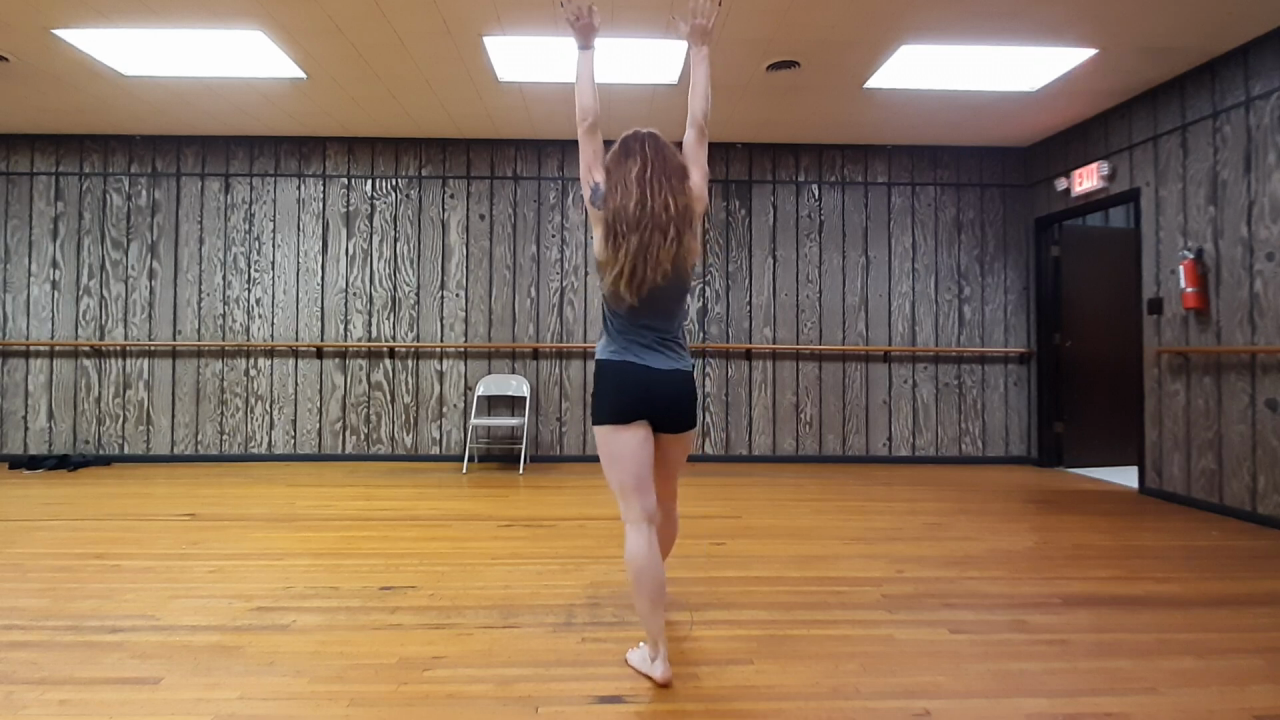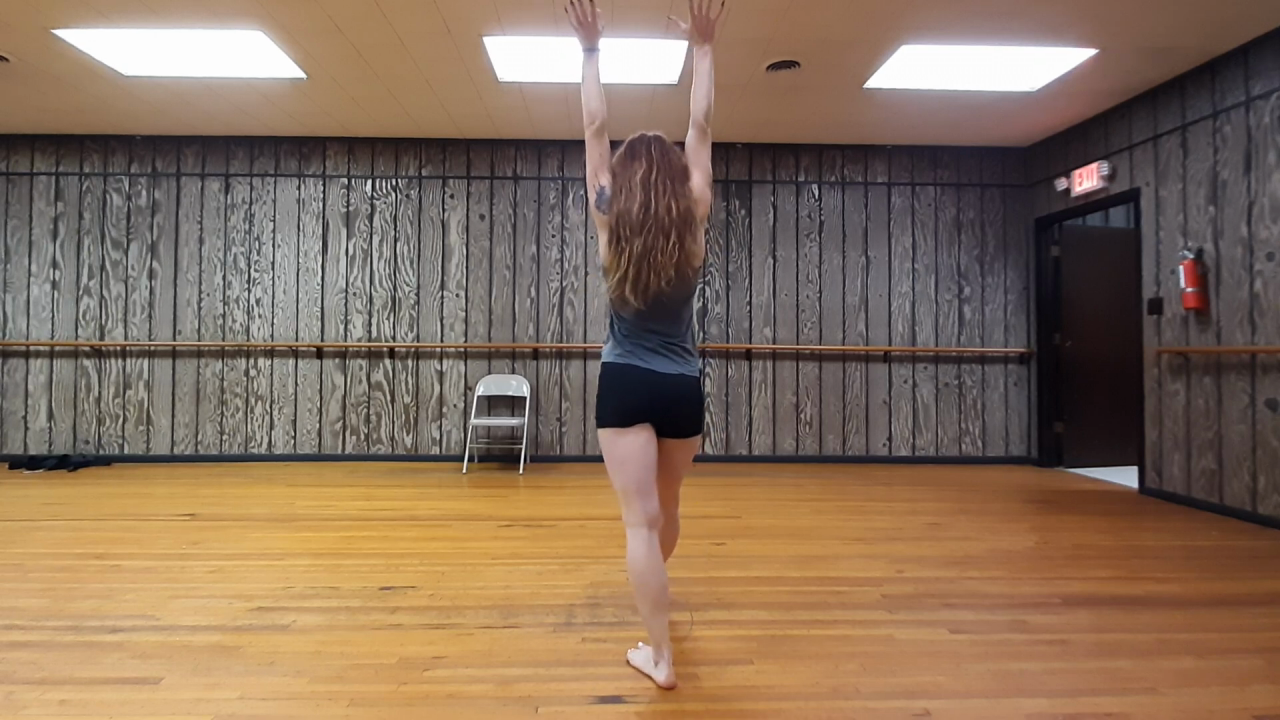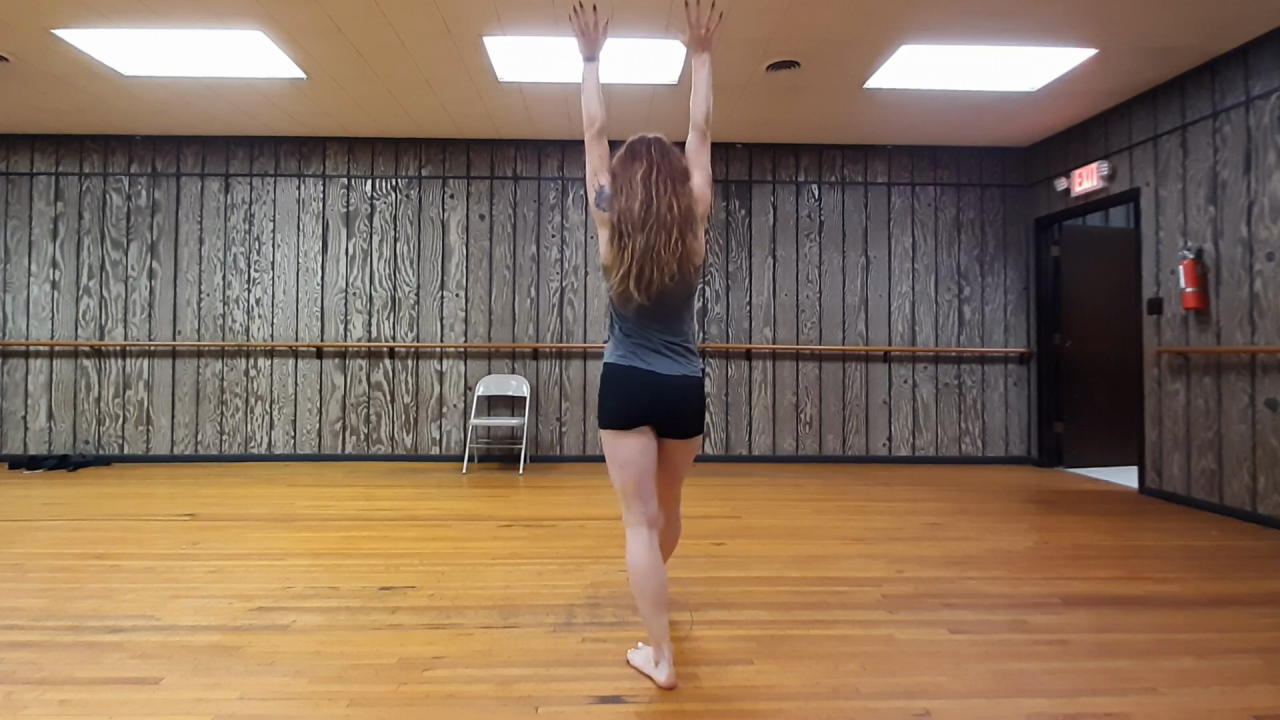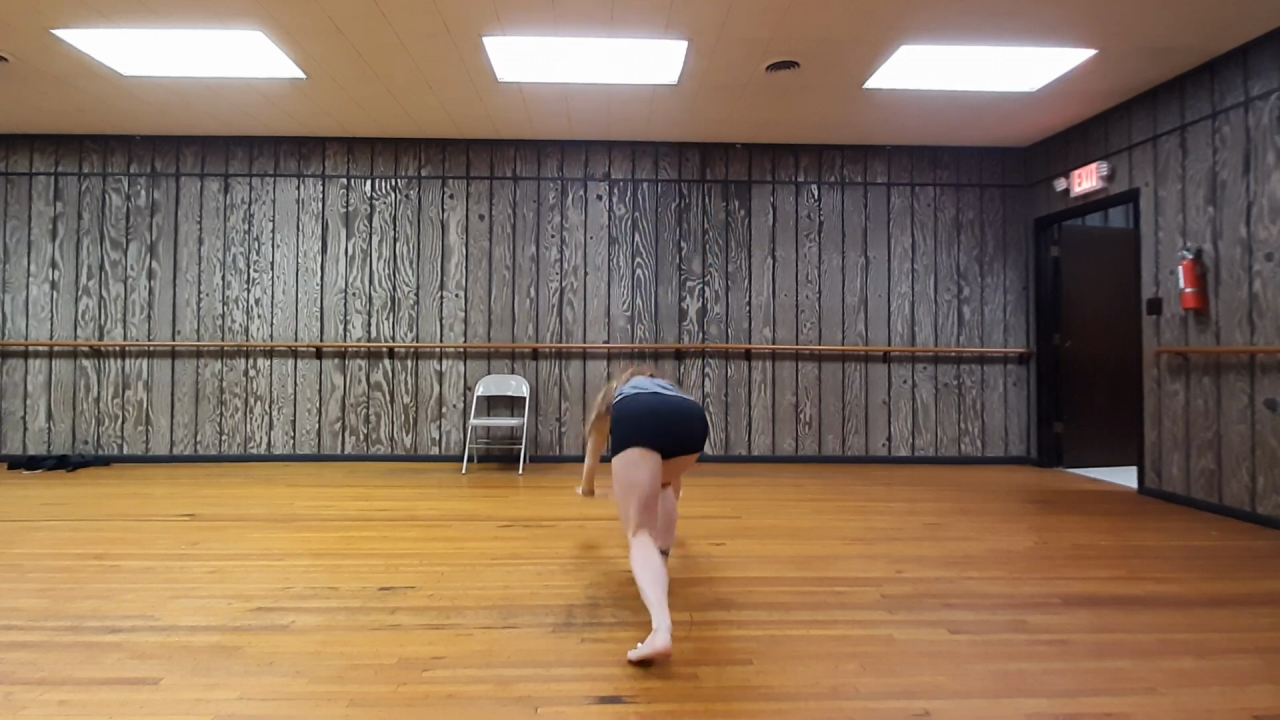
dt=1s
person 1, frame 1
left shoulder: (606, 219)
right shoulder: (689, 220)
left elbow: (587, 127)
right elbow: (698, 130)
left hip: (620, 383)
right hip: (677, 384)
left knee: (639, 518)
right knee: (663, 505)
left ankle: (655, 652)
right ankle: (651, 586)
person 1, frame 2
left shoulder: (612, 225)
right shoulder: (692, 225)
left elbow: (595, 130)
right elbow: (701, 130)
left hip: (625, 387)
right hip: (683, 388)
left knee: (642, 522)
right knee: (666, 511)
left ankle: (659, 655)
right ankle: (654, 589)
person 1, frame 3
left shoulder: (612, 229)
right shoulder: (692, 229)
left elbow: (594, 134)
right elbow: (700, 135)
left wrist: (590, 58)
right wrist: (701, 56)
left hip: (626, 387)
right hip: (685, 390)
left knee: (641, 522)
right knee: (667, 512)
left ankle: (660, 656)
right ankle: (653, 585)
person 1, frame 4
left shoulder: (616, 393)
right shoulder: (669, 389)
left elbow: (593, 452)
left wrist: (587, 484)
right wrist: (674, 487)
left hip: (637, 421)
right hip: (692, 419)
left knee: (641, 535)
right knee: (664, 487)
left ankle: (661, 630)
right ankle: (660, 567)
